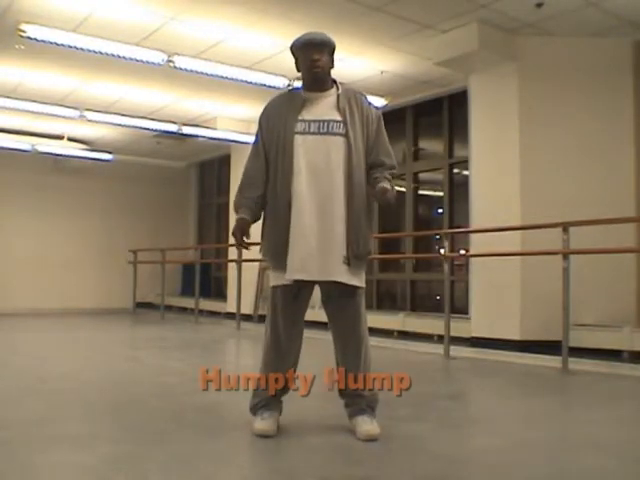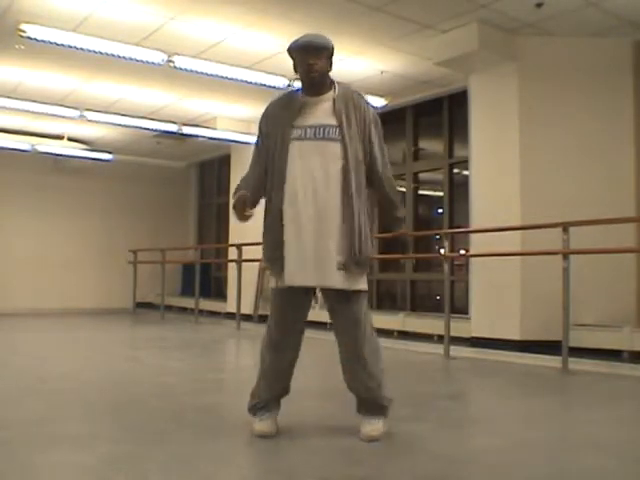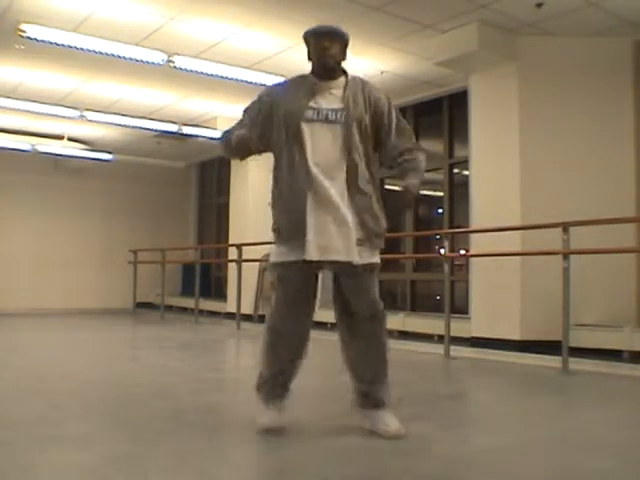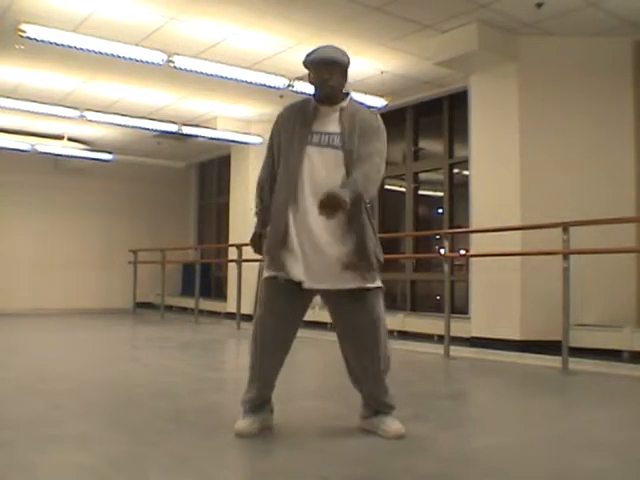
dt=0.5s
person 1, frame 1
left shoulder: (361, 109)
right shoulder: (276, 110)
left elbow: (382, 162)
right elbow: (258, 170)
left wrist: (384, 186)
right wrist: (245, 213)
left hip: (343, 236)
right hip: (290, 236)
left knee: (350, 325)
right knee: (283, 324)
left ankle: (360, 406)
right ankle: (267, 404)
person 1, frame 2
left shoulder: (357, 109)
right shoulder: (276, 113)
left elbow: (377, 170)
right elbow: (261, 168)
left wrist: (395, 214)
right wrist: (245, 194)
left hip: (343, 240)
right hip: (292, 239)
left knee: (354, 326)
right knee: (282, 328)
left ankle: (373, 408)
right ankle: (265, 406)
person 1, frame 3
left shoulder: (370, 99)
right shoulder: (282, 95)
left elbow: (403, 146)
right elbow: (240, 136)
left wrist: (411, 177)
right wrist: (237, 141)
left hip: (352, 222)
right hip: (299, 221)
left knee: (365, 313)
right knee: (288, 313)
left ankle: (373, 403)
right ankle: (273, 395)
person 1, frame 4
left shoulder: (367, 122)
right shoulder: (289, 119)
left elbow: (370, 169)
right elbow: (269, 177)
left wrist: (345, 195)
right wrist: (262, 223)
left hip: (347, 247)
right hip: (290, 244)
left knee: (367, 330)
right knee: (270, 328)
left ankle: (377, 410)
right ankle: (256, 407)
